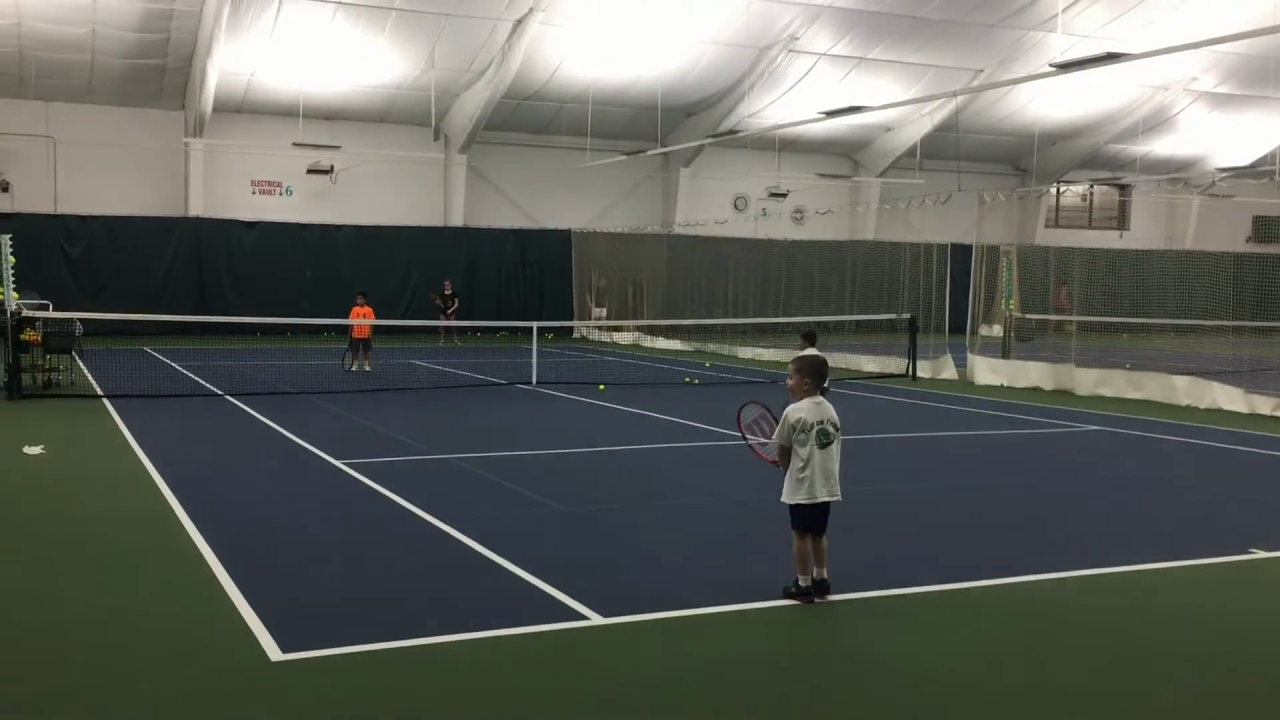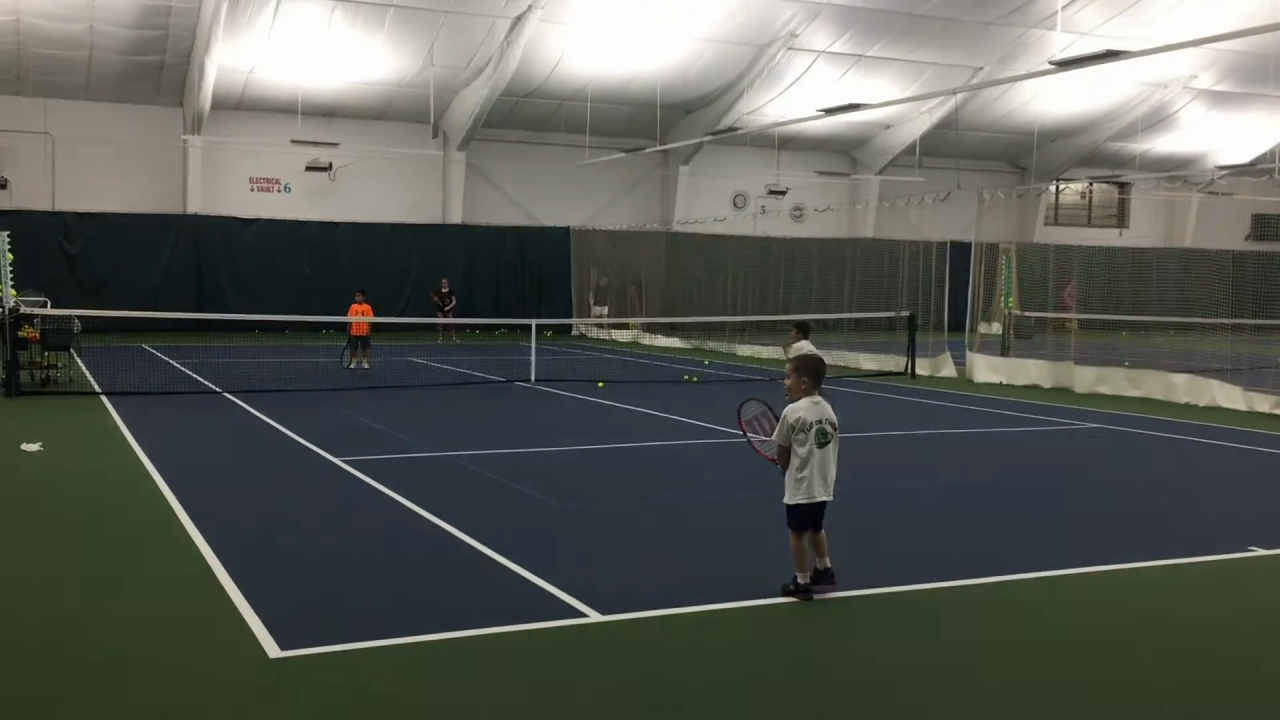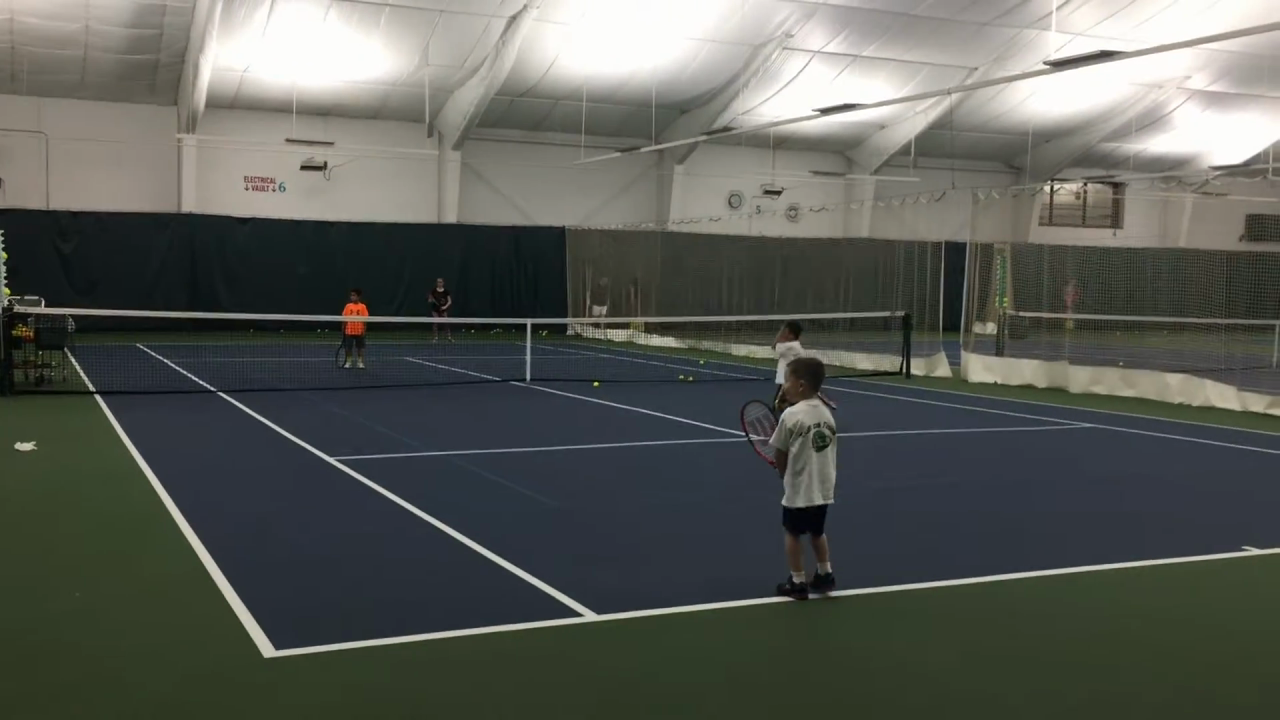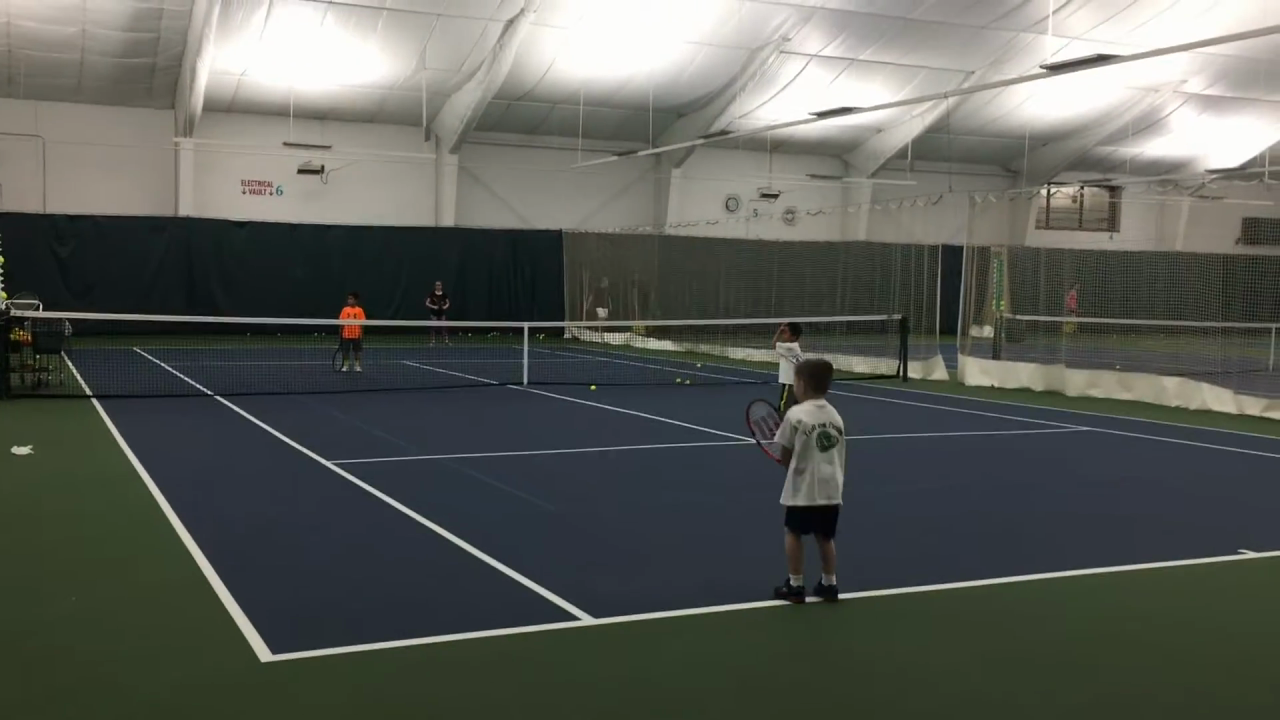
dt=0.2s
person 1, frame 1
left shoulder: (794, 412)
right shoulder: (830, 410)
left elbow: (783, 452)
right elbow: (830, 446)
left wrist: (787, 468)
left hip: (803, 486)
right hip: (826, 485)
left knee: (801, 535)
right knee: (818, 534)
left ankle: (804, 586)
right ankle: (820, 579)
person 1, frame 2
left shoulder: (793, 412)
right shoulder: (827, 409)
left elbow: (783, 452)
right elbow: (828, 446)
left wrist: (786, 470)
left hip: (802, 485)
right hip: (823, 483)
left knee: (798, 532)
right knee: (816, 527)
left ankle: (802, 583)
right ankle: (824, 569)
person 1, frame 3
left shoulder: (791, 415)
right shoulder: (826, 413)
left elbow: (781, 455)
right elbow: (827, 449)
left wrist: (784, 474)
left hip: (800, 488)
right hip: (824, 486)
left knee: (793, 533)
right knee: (817, 531)
left ankle: (798, 583)
right ankle: (825, 574)
person 1, frame 4
left shoulder: (796, 414)
right shoulder: (835, 415)
left elbow: (786, 454)
right elbow: (838, 451)
left wrist: (790, 469)
left hip: (803, 488)
right hip: (831, 489)
left knee: (793, 533)
right knee: (825, 536)
left ankle: (795, 586)
right ankle: (829, 584)
